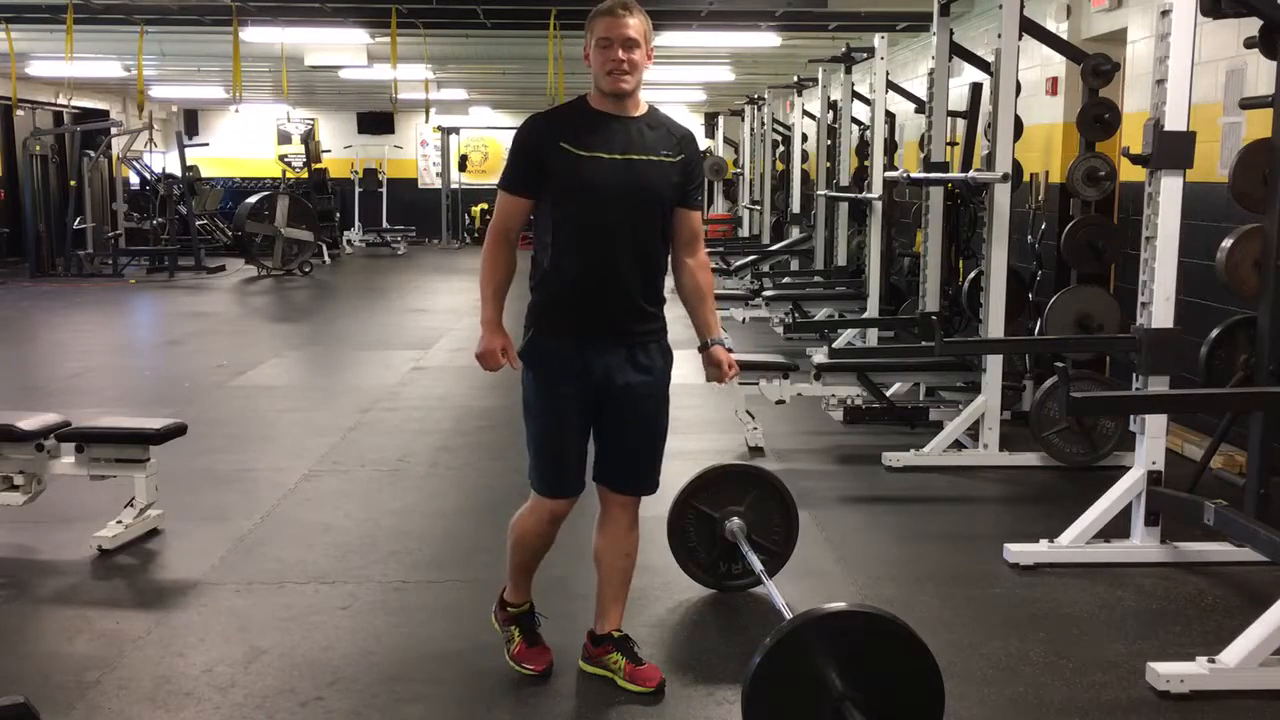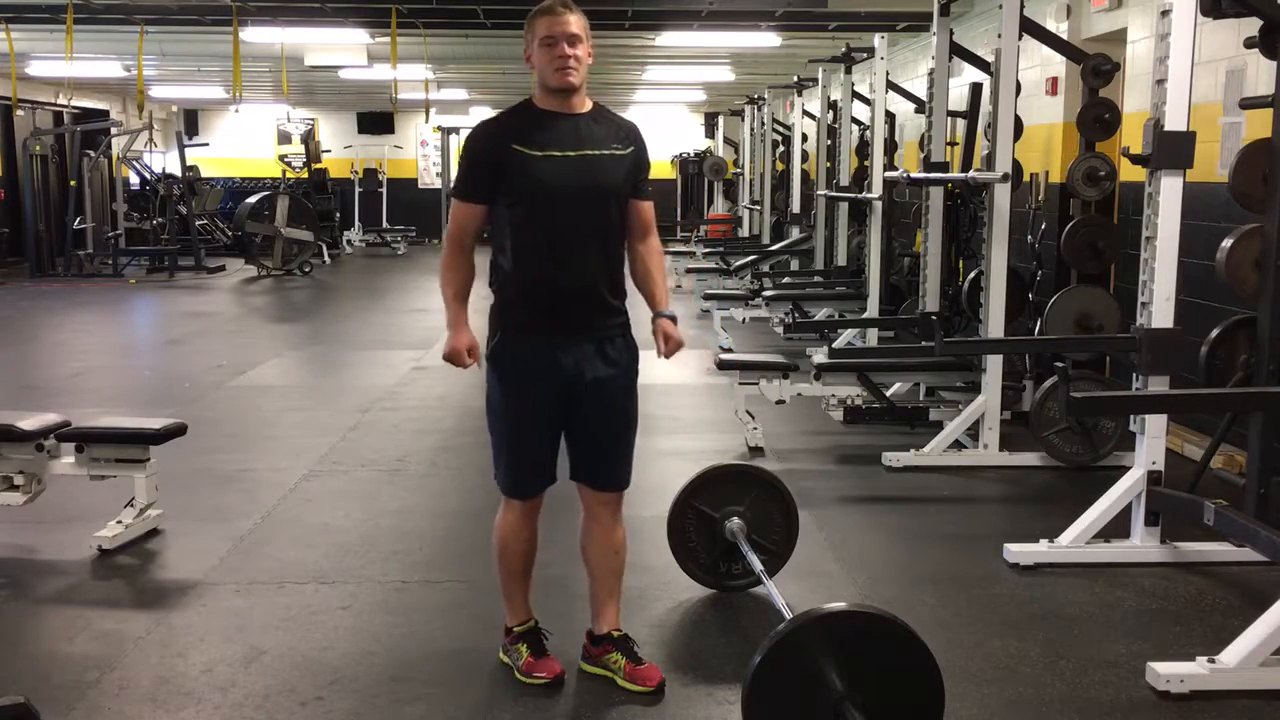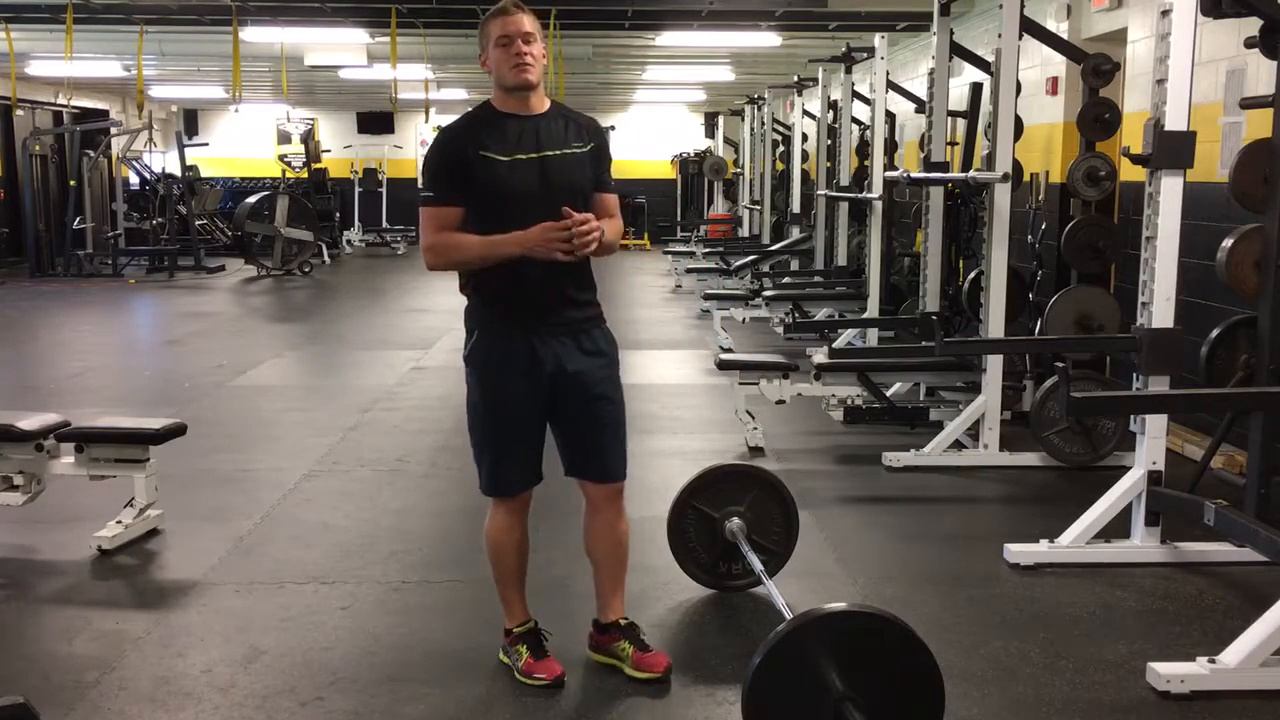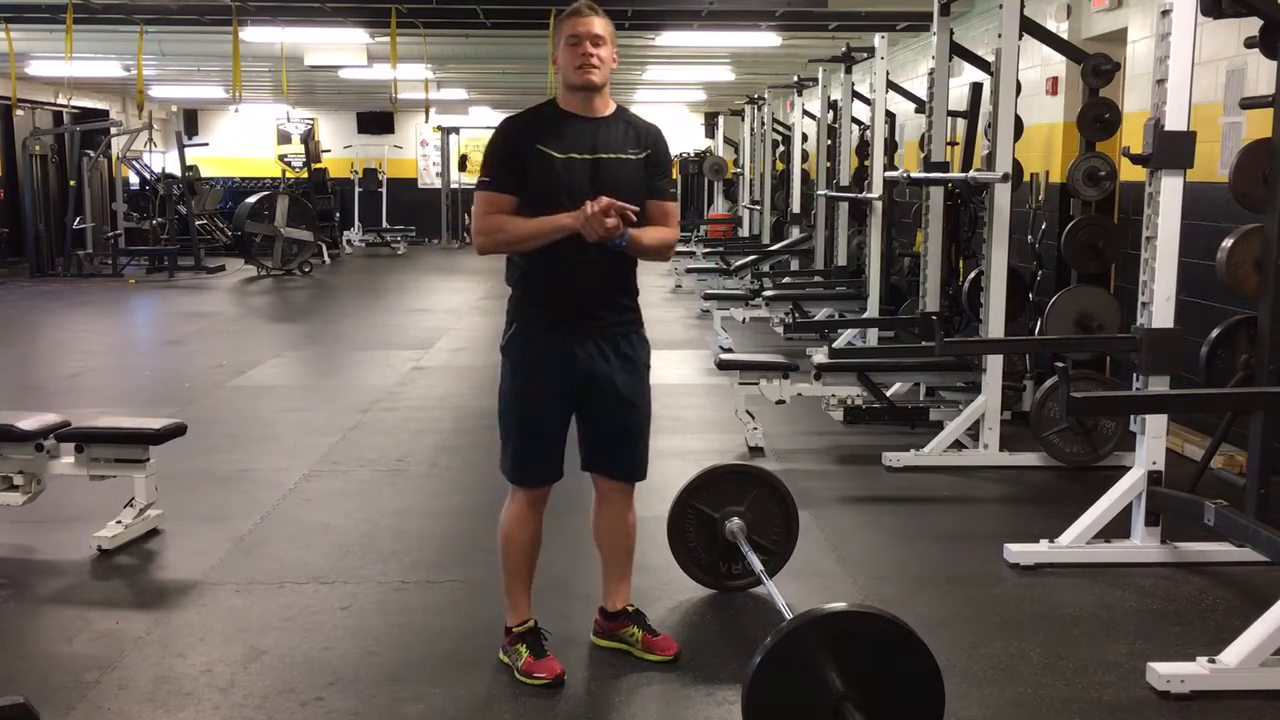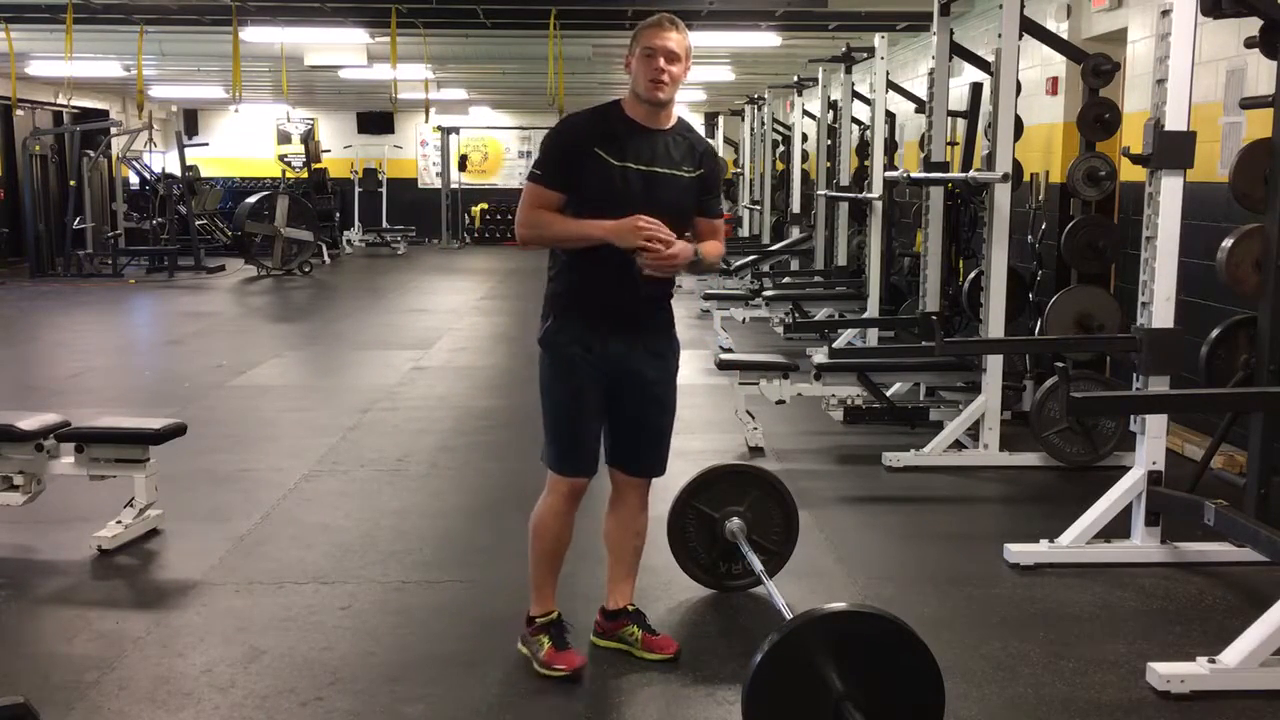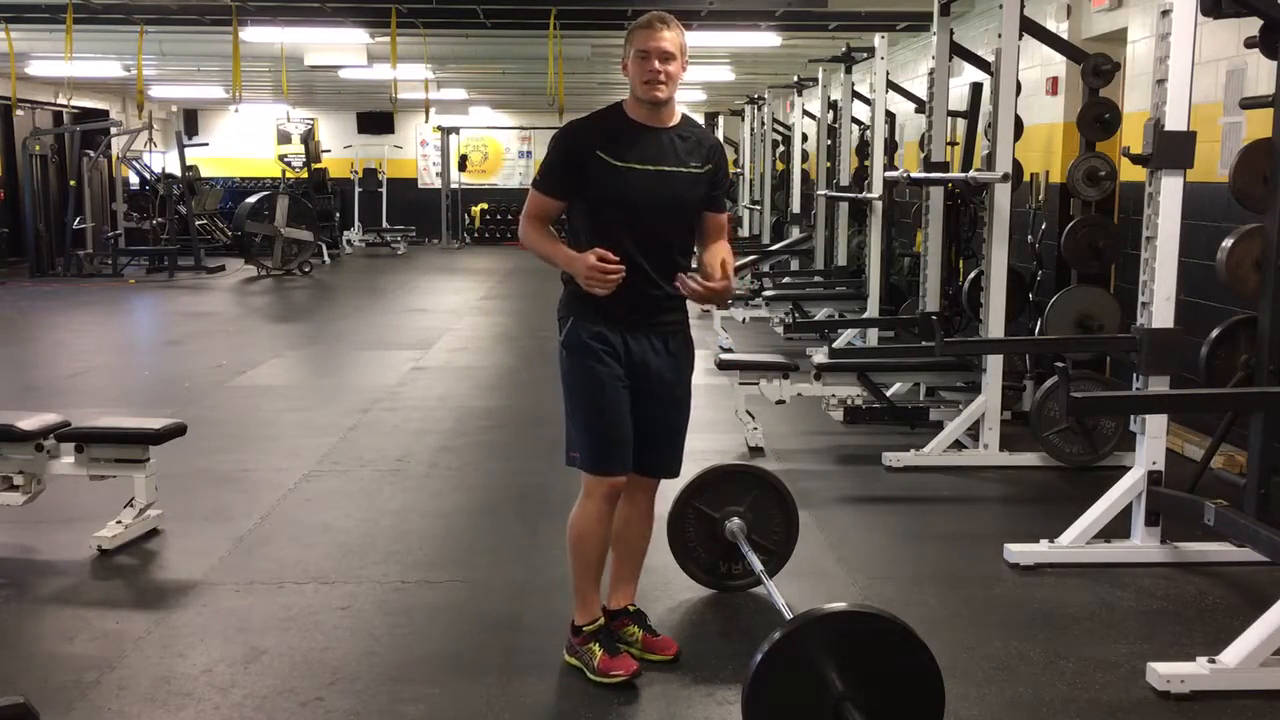
dt=0.7s
person 1, frame 1
left shoulder: (677, 144)
right shoulder: (547, 132)
left elbow: (690, 253)
right elbow: (504, 232)
left wrist: (712, 339)
right wrist: (491, 322)
left hip: (641, 351)
right hip: (558, 347)
left knee: (623, 499)
right knee: (554, 497)
left ankle: (606, 640)
right ankle: (514, 605)
person 1, frame 2
left shoulder: (623, 137)
right shoulder: (496, 138)
left elbow: (642, 235)
right elbow: (459, 240)
left wrist: (662, 310)
right wrist: (458, 321)
left hip: (606, 345)
right hip: (524, 346)
left knee: (605, 496)
right knee: (523, 497)
left ankle: (605, 638)
right ankle: (519, 632)
person 1, frame 3
left shoulder: (584, 133)
right shoulder: (459, 142)
left elbow: (613, 224)
right elbow: (435, 249)
left wrist: (596, 233)
right wrist: (525, 241)
left hip: (583, 334)
right hip: (503, 342)
left knee: (607, 485)
right knee: (510, 497)
left ankle: (612, 627)
right ankle: (519, 632)
person 1, frame 4
left shoulder: (645, 139)
right shoulder: (520, 134)
left elbow: (666, 237)
right elbow: (485, 233)
left wrist: (620, 234)
right wrist: (571, 219)
left hip: (618, 336)
right hip: (540, 335)
left knee: (618, 483)
right knee: (530, 489)
left ankle: (616, 612)
right ankle: (519, 629)
person 1, frame 5
left shoulder: (698, 155)
right shoulder: (579, 133)
left elbow: (712, 244)
right elbow: (527, 224)
left wrist: (691, 255)
right wrist: (606, 230)
left hip: (650, 335)
right hip: (576, 328)
left knee: (634, 480)
right knee: (569, 480)
left ankle: (617, 613)
right ankle: (540, 622)
person 1, frame 6
left shoulder: (704, 150)
right shoulder: (583, 139)
left elbow: (713, 236)
right elbow: (531, 224)
left wrist: (719, 277)
right wrist: (572, 262)
left hip: (666, 333)
right hip: (596, 329)
left knee: (644, 481)
right knee: (604, 481)
left ankle: (621, 611)
right ankle: (584, 629)
